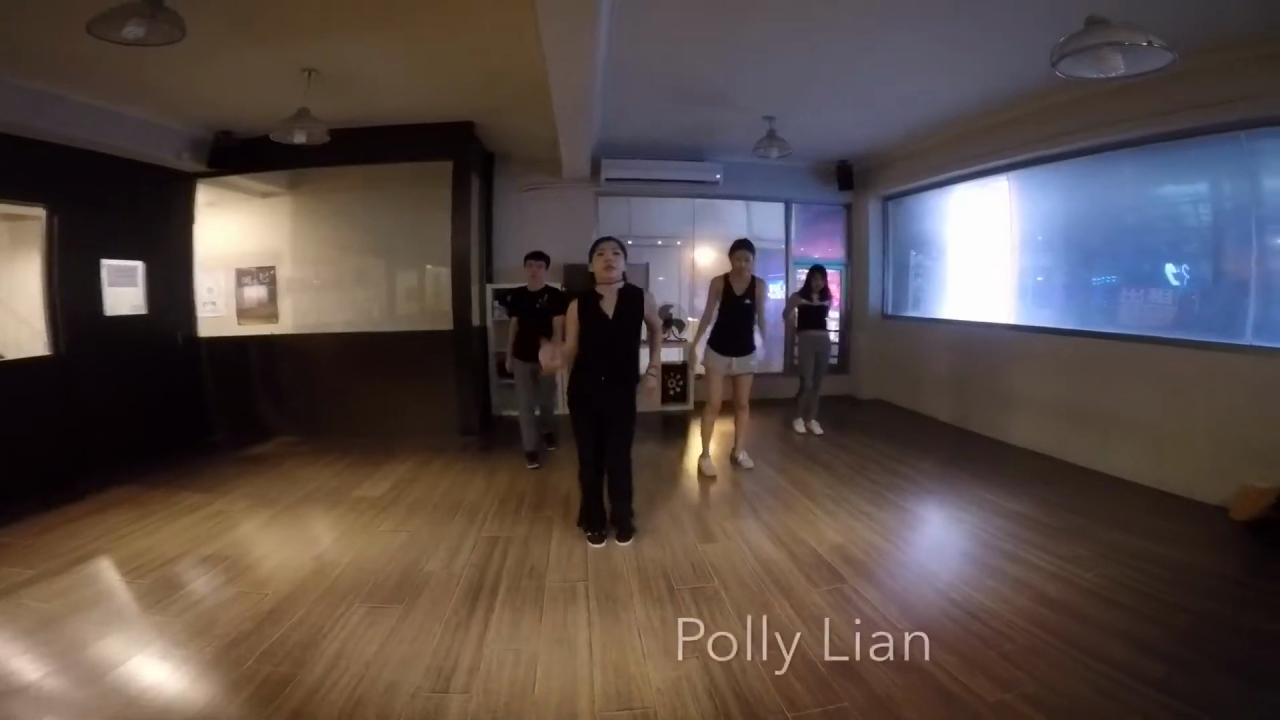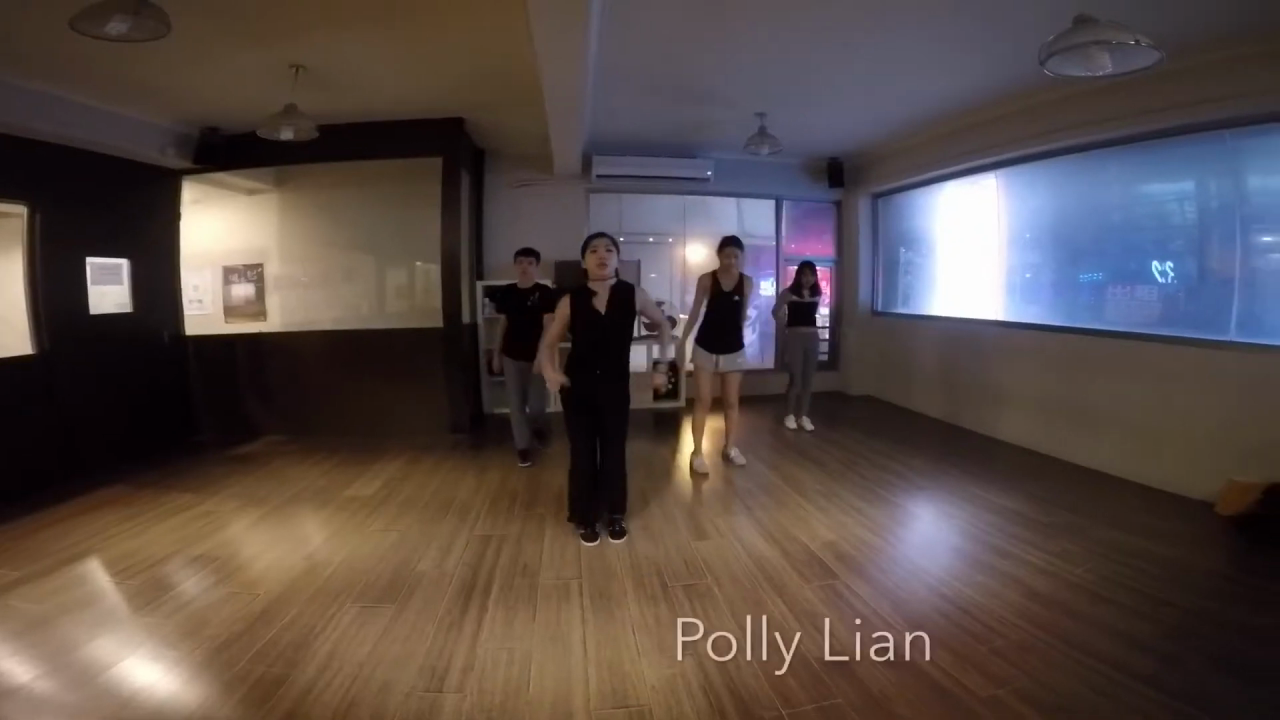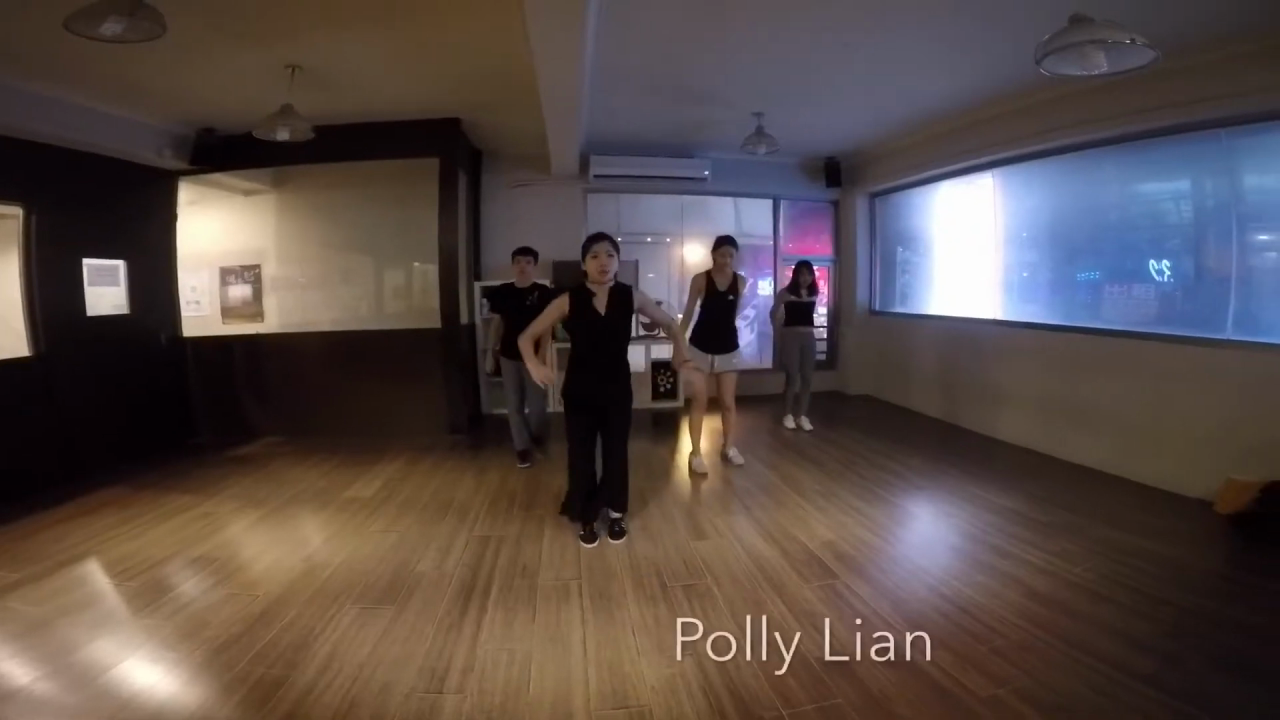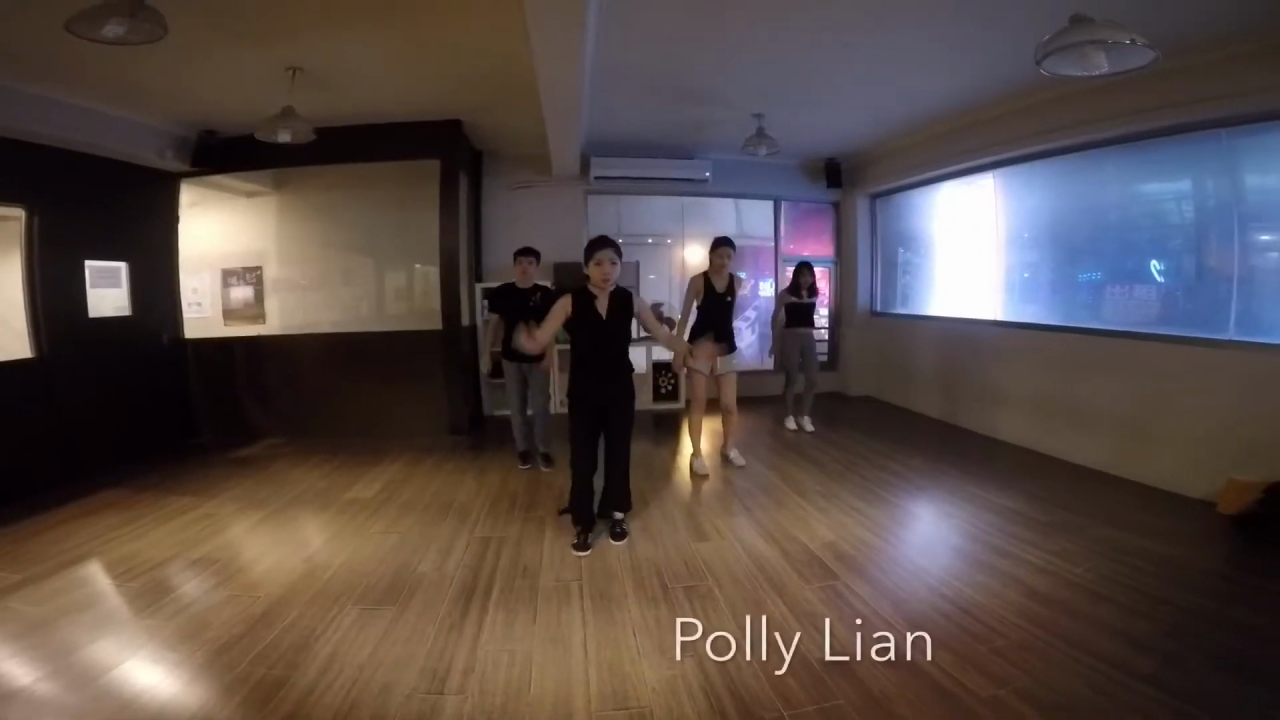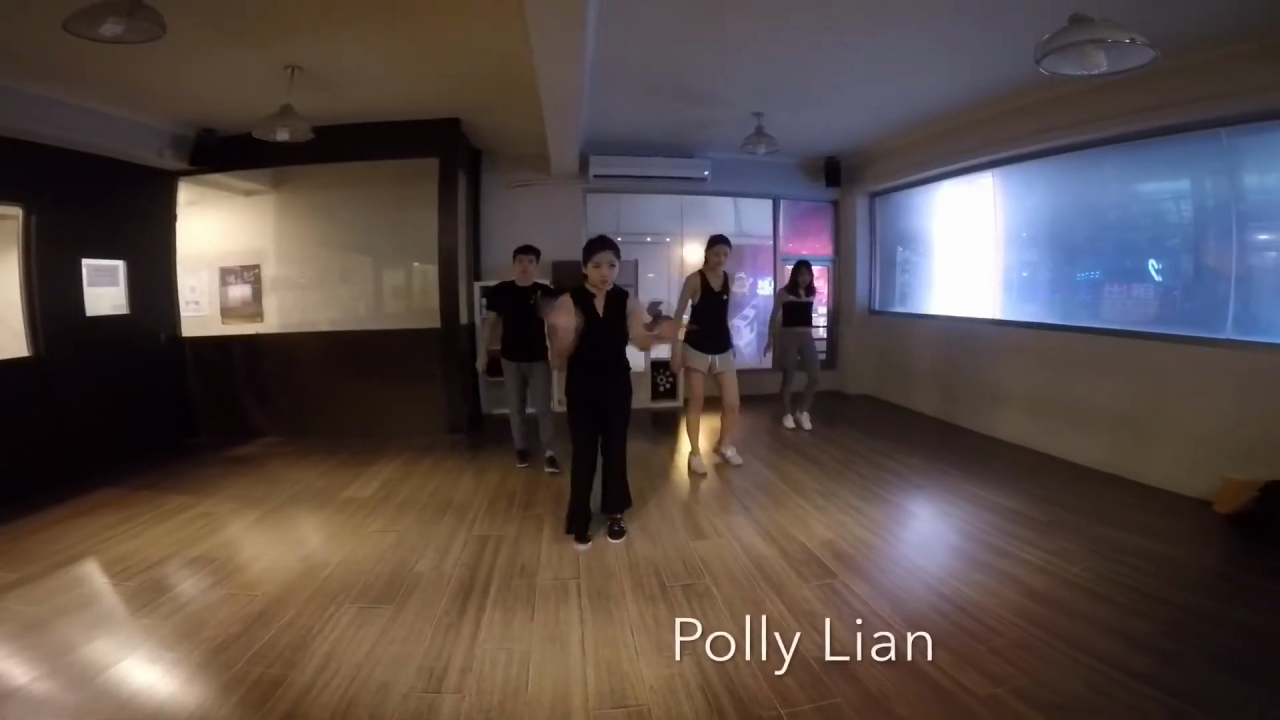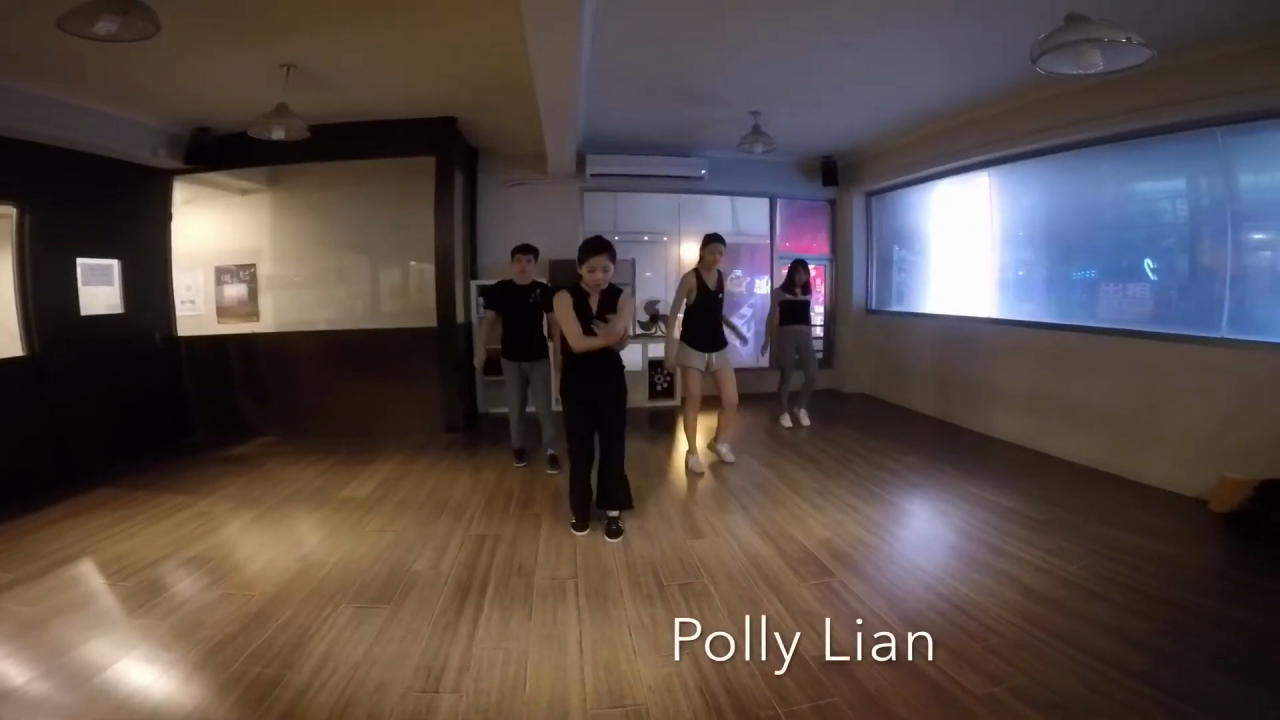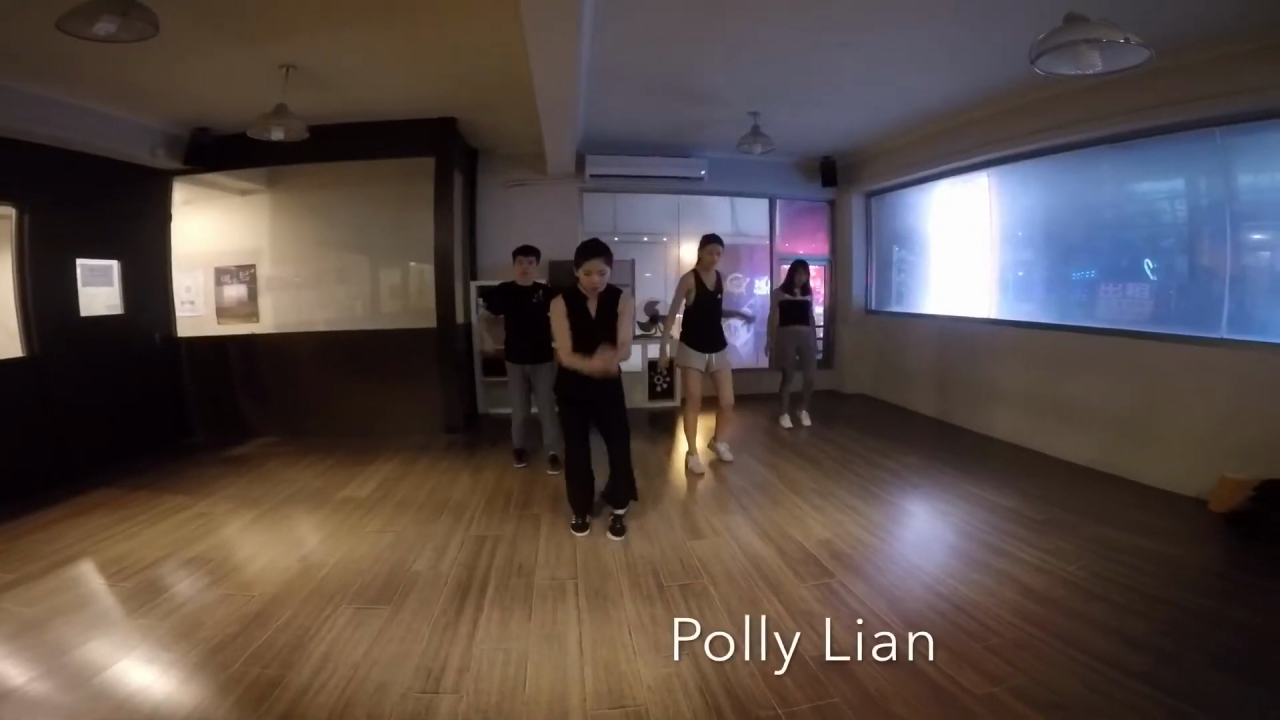
dt=0.1s
person 1, frame 1
left shoulder: (642, 299)
right shoulder: (578, 305)
left elbow: (656, 332)
right elbow: (568, 354)
left wrist: (653, 371)
right wrist: (551, 361)
left hip: (621, 391)
right hip: (584, 392)
left knee: (619, 458)
right knee: (590, 459)
left ankle: (622, 518)
right ankle: (593, 520)
person 1, frame 2
left shoulder: (634, 295)
right shoulder: (570, 301)
left elbow: (663, 326)
right elbow: (549, 342)
left wrist: (661, 368)
right wrist: (549, 369)
left hip: (615, 387)
right hip: (578, 388)
left knee: (613, 453)
right knee: (582, 455)
left ankle: (615, 514)
right ankle: (585, 518)
person 1, frame 3
left shoulder: (632, 297)
right shoulder: (568, 301)
left elbow: (668, 322)
right elbow: (529, 335)
left wrist: (681, 354)
right wrist: (534, 364)
left hip: (617, 387)
right hip: (579, 389)
left knee: (615, 452)
right knee: (581, 456)
left ankle: (614, 512)
right ankle: (585, 518)
person 1, frame 4
left shoulder: (631, 301)
right shoulder: (570, 302)
left elbow: (661, 334)
right elbow: (539, 342)
left wrist: (689, 351)
right wrist: (528, 342)
left hip: (620, 388)
right hip: (583, 390)
left knee: (618, 453)
right knee: (583, 458)
left ankle: (616, 514)
right ankle: (582, 524)
person 1, frame 5
left shoulder: (627, 301)
right shoulder: (569, 301)
left elbow: (642, 343)
right elbow: (559, 358)
left wrist: (660, 333)
right wrist: (560, 333)
left hip: (617, 386)
right hip: (581, 388)
left knee: (615, 451)
right knee: (584, 455)
left ankle: (614, 512)
right ankle: (579, 521)
person 1, frame 6
left shoulder: (620, 299)
right shoulder: (565, 298)
left elbow: (620, 340)
right elbow: (578, 343)
left wrist: (619, 334)
right wrist: (608, 338)
left hip: (610, 382)
right hip: (575, 384)
left knee: (613, 448)
right knee: (580, 450)
left ankle: (613, 510)
right ankle: (581, 510)
person 1, frame 7
left shoulder: (621, 301)
right shoulder: (562, 303)
left elbow: (625, 347)
right elbow: (565, 355)
left wrist: (610, 358)
right wrist: (594, 365)
left hip: (608, 385)
right hip: (574, 386)
left knee: (619, 445)
right knee: (577, 450)
left ankle: (618, 509)
right ankle: (580, 510)
person 2, frame 1
left shoulder: (759, 285)
right shoulder: (718, 283)
left elbow: (760, 319)
right elbow: (708, 315)
right wrist: (694, 345)
left hip: (745, 351)
right hip: (717, 350)
left knee: (742, 404)
right knee: (713, 404)
left ankle: (739, 450)
right ankle: (705, 455)
person 2, frame 2
left shoulder: (746, 282)
right shoulder: (706, 280)
left elbow: (742, 315)
right elbow: (695, 313)
left wrist: (740, 338)
right wrist: (682, 343)
left hip: (733, 349)
right hip: (705, 347)
left knee: (731, 401)
right knee: (703, 401)
left ankle: (730, 447)
right ankle: (697, 453)
person 2, frame 3
left shoulder: (740, 281)
right shoulder: (700, 280)
right elbow: (688, 314)
left hip: (728, 348)
right hip: (700, 347)
left knee: (728, 403)
right knee: (699, 402)
left ankle: (728, 447)
right ankle: (696, 453)
person 2, frame 4
left shoulder: (736, 282)
right shoulder: (698, 281)
right elbow: (684, 316)
left hip: (725, 350)
right hip: (699, 349)
left knee: (729, 405)
right knee: (698, 403)
left ankle: (729, 448)
right ankle: (696, 454)
person 2, frame 5
left shoulder: (728, 280)
right shoulder: (694, 280)
right elbow: (680, 315)
right wrist: (676, 350)
left hip: (723, 349)
right hip: (696, 349)
left knee: (732, 403)
right knee: (696, 402)
left ankle: (725, 445)
right ankle: (695, 453)
person 2, frame 6
left shoulder: (722, 277)
right shoulder: (690, 278)
right elbow: (674, 313)
left wrist: (734, 328)
right wrist: (670, 348)
left hip: (719, 347)
right hip: (692, 347)
left knee: (731, 400)
right knee: (693, 401)
left ankle: (719, 442)
right ankle: (692, 452)
person 2, frame 7
left shoulder: (720, 278)
right shoulder: (689, 279)
right elbow: (672, 314)
left wrist: (737, 314)
right wrist: (664, 346)
left hip: (718, 347)
right hip: (692, 347)
left knee: (727, 401)
right knee: (694, 402)
left ankle: (719, 441)
right ankle: (692, 453)
person 3, frame 1
left shoulder: (554, 295)
right shoulder: (516, 295)
left elbow: (558, 327)
right elbow: (515, 325)
right wrist: (509, 354)
right hip: (521, 358)
left knee: (546, 403)
right knee: (525, 405)
left ankle: (548, 432)
right ankle: (531, 448)
person 3, frame 2
left shoulder: (544, 292)
right shoulder: (506, 292)
left elbow: (548, 325)
right elbow: (503, 323)
right wrist: (497, 353)
left hip: (535, 356)
right hip: (511, 356)
left knee: (537, 403)
right knee: (516, 403)
left ankle: (538, 428)
right ankle: (523, 446)
person 3, frame 3
left shoulder: (543, 292)
right shoulder: (501, 292)
right elbow: (497, 324)
left wrist: (543, 355)
right wrist: (490, 353)
right hip: (508, 356)
left knee: (537, 404)
right knee: (514, 405)
left ankle: (537, 434)
right ankle: (522, 447)
person 3, frame 4
left shoulder: (545, 294)
right shoulder: (501, 292)
right elbow: (495, 324)
left wrist: (549, 356)
right wrist: (486, 353)
left hip: (537, 359)
right hip: (510, 358)
left knee: (540, 406)
right knee: (516, 406)
left ankle: (543, 449)
right ankle: (523, 448)
person 3, frame 5
left shoulder: (545, 292)
right shoulder: (500, 290)
right elbow: (491, 321)
right wrist: (483, 351)
left hip: (538, 357)
right hip: (510, 357)
left knee: (542, 406)
right knee: (516, 407)
left ankle: (549, 452)
right ankle: (521, 447)
person 3, frame 6
left shoulder: (543, 290)
right shoulder: (499, 289)
left elbow: (552, 322)
right elbow: (489, 320)
right wrist: (481, 348)
left hip: (539, 357)
right hip: (511, 357)
left knee: (544, 406)
right knee: (515, 406)
left ankle: (551, 451)
right ankle: (519, 446)
person 3, frame 7
left shoulder: (546, 292)
right shoulder: (502, 291)
right elbow: (486, 314)
left hip: (544, 359)
right hip: (516, 360)
left knee: (548, 408)
right knee: (520, 409)
left ankle: (552, 452)
right ankle: (519, 447)
person 4, frame 1
left shoulder: (827, 299)
right shoulder: (798, 297)
right elbow: (786, 315)
left hip: (823, 341)
right hip: (806, 341)
left knee: (817, 384)
right knee: (807, 384)
left ankle: (812, 420)
right ankle: (799, 418)
person 4, frame 2
left shoulder: (816, 294)
right shoulder: (788, 293)
right elbow: (776, 313)
left hip: (812, 338)
right hip: (794, 337)
left knee: (808, 380)
right knee: (795, 379)
left ankle: (803, 416)
right ankle: (790, 415)
person 4, frame 3
left shoulder: (813, 294)
right shoulder: (786, 293)
right elbow: (774, 315)
right wrist: (780, 334)
left hip: (809, 337)
right hip: (791, 336)
left knee: (807, 379)
right knee: (792, 378)
left ankle: (802, 416)
right ankle: (788, 415)
person 4, frame 4
left shoulder: (813, 295)
right shoulder: (786, 294)
right elbow: (776, 318)
right wrist: (776, 342)
left hip: (809, 338)
right hip: (791, 338)
left knee: (813, 379)
right knee: (792, 379)
left ankle: (804, 416)
right ankle: (789, 416)
person 4, frame 5
left shoulder: (811, 294)
right shoulder: (784, 293)
right elbow: (775, 318)
right wrist: (771, 340)
left hip: (807, 337)
right hip: (789, 336)
left knee: (814, 377)
right knee: (788, 377)
left ankle: (803, 412)
right ankle: (787, 414)
person 4, frame 6
left shoulder: (807, 293)
right shoulder: (780, 292)
right elbow: (772, 317)
left wrist: (809, 335)
right wrist: (768, 339)
left hip: (804, 336)
right hip: (786, 335)
left knee: (811, 375)
right knee: (786, 376)
left ankle: (801, 408)
right ankle: (784, 413)
person 4, frame 7
left shoulder: (808, 293)
right shoulder: (780, 293)
left elbow: (811, 317)
right elbow: (773, 318)
left wrist: (814, 340)
right wrist: (771, 341)
left hip: (805, 336)
right hip: (786, 336)
left knee: (811, 377)
right knee: (788, 377)
left ankle: (803, 410)
right ankle: (784, 414)
